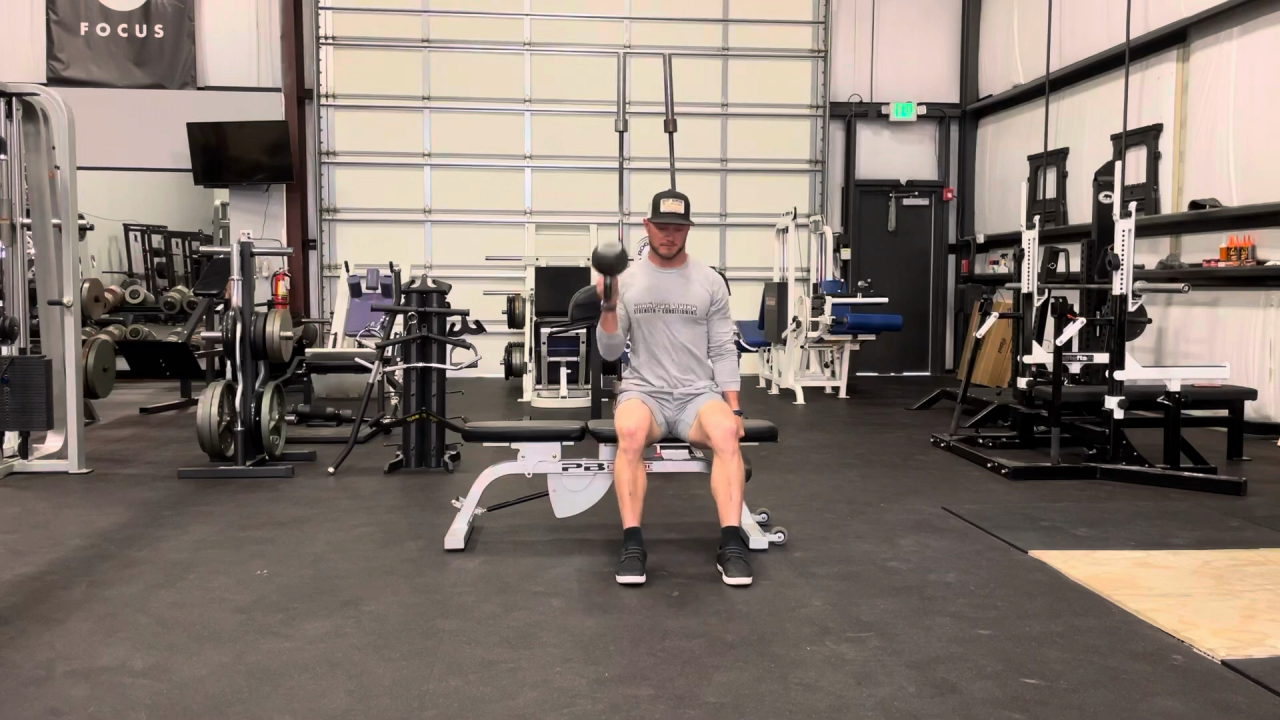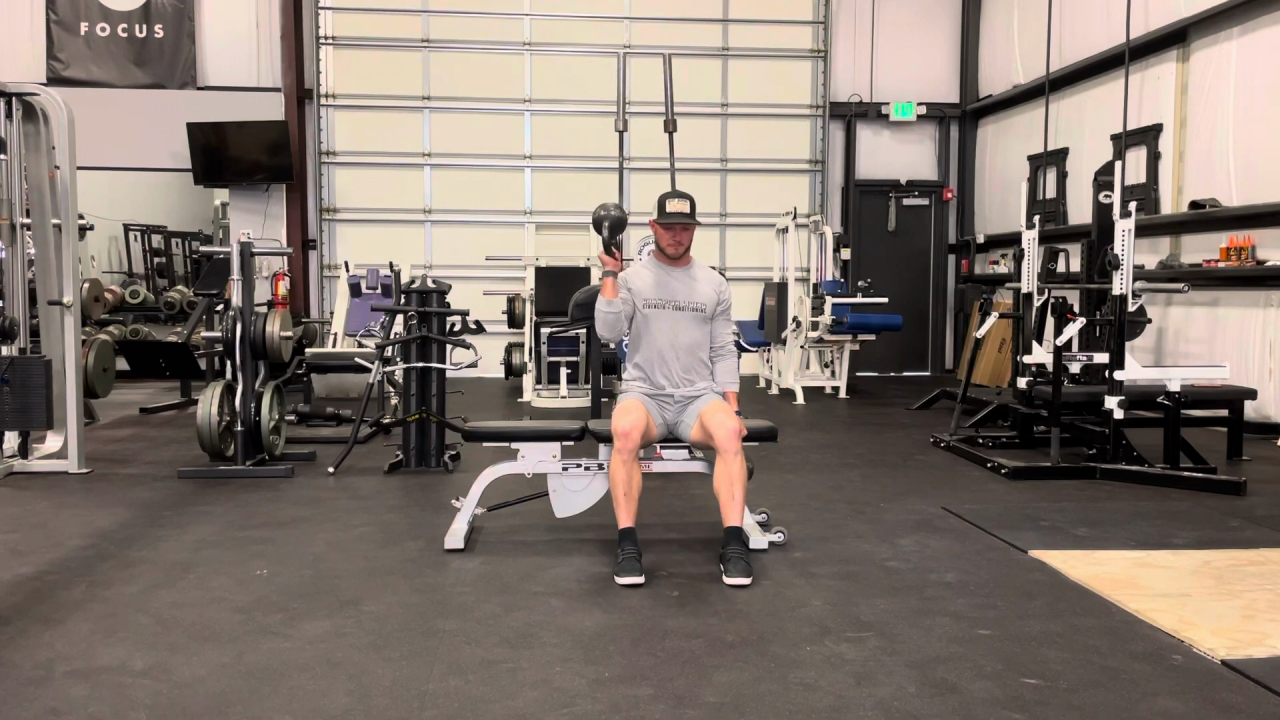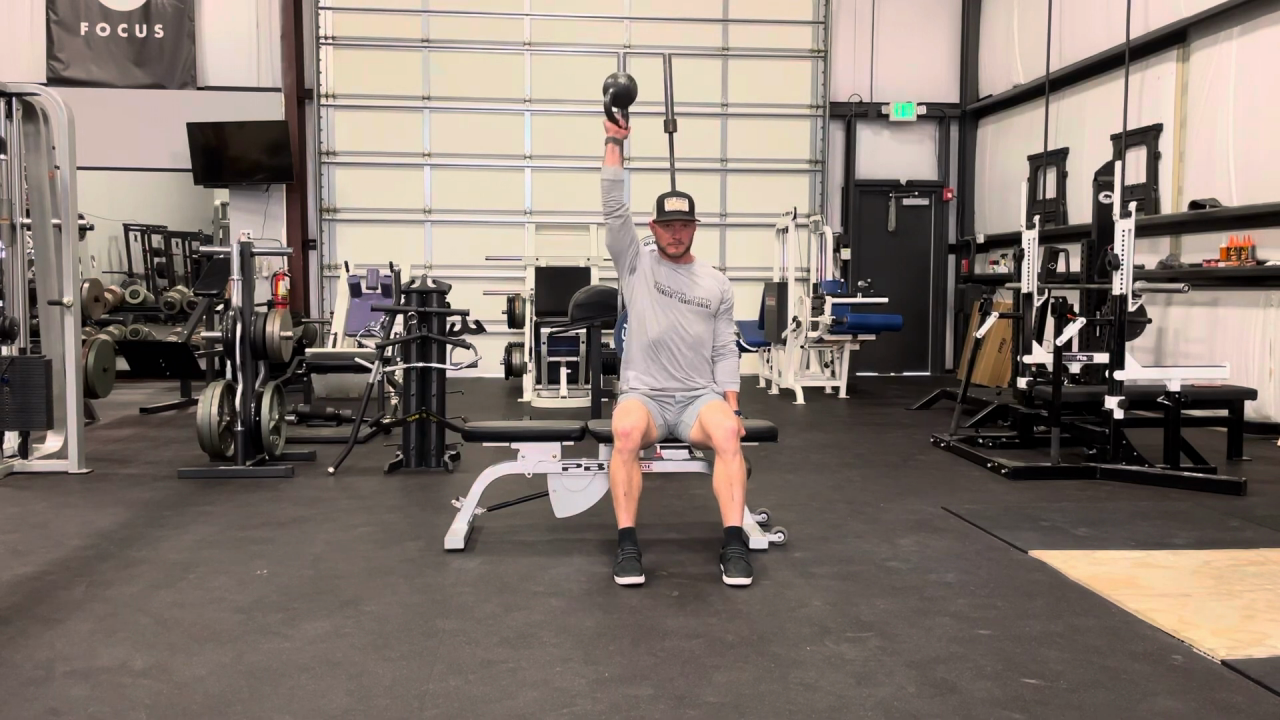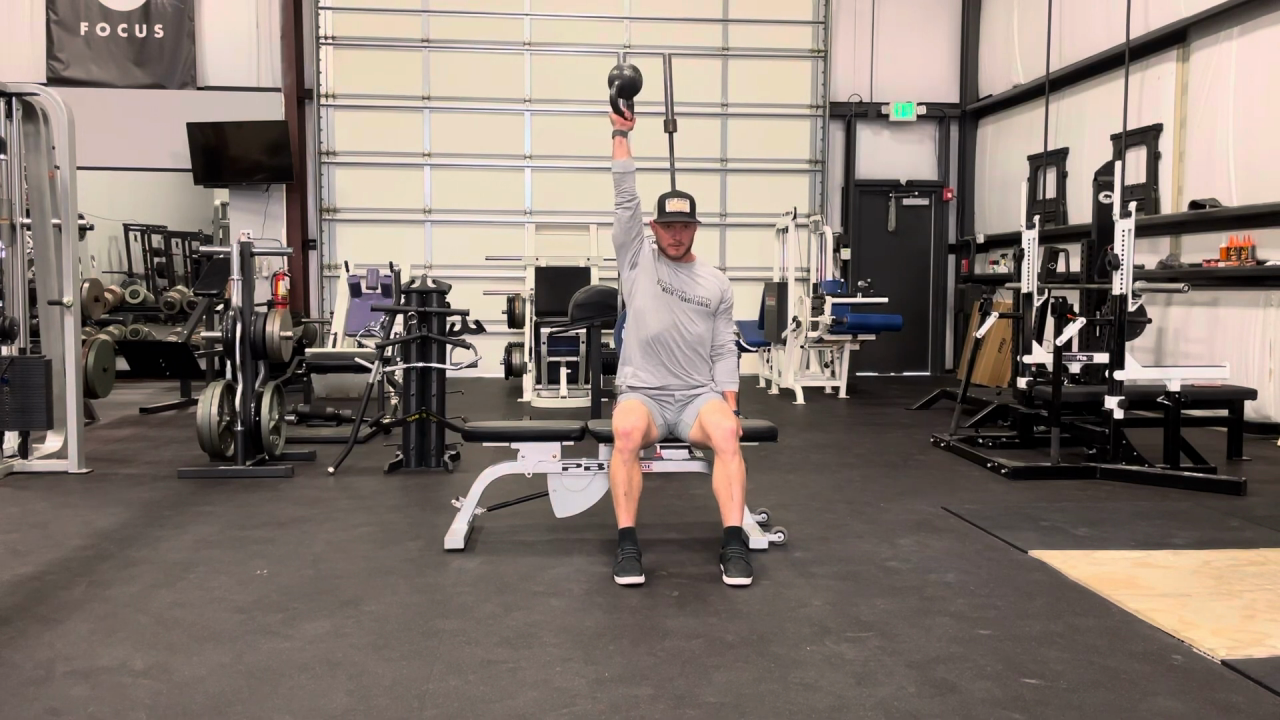
dt=1s
person 1, frame 1
left shoulder: (710, 282)
right shoulder: (628, 280)
left elbow: (723, 350)
right elbow: (611, 352)
left wrist: (734, 407)
right wrist: (608, 308)
left hip: (698, 394)
right hip: (644, 391)
left knee: (726, 434)
right knee: (631, 432)
left ankle: (731, 543)
right ankle: (632, 543)
person 1, frame 2
left shoulder: (714, 284)
right shoulder: (632, 278)
left elbow: (723, 351)
right elbow: (608, 331)
left wrist: (733, 408)
right wrist: (610, 273)
left hip: (699, 395)
right hip: (644, 393)
left knee: (729, 433)
right knee: (625, 431)
left ankle: (734, 544)
right ankle: (627, 543)
person 1, frame 3
left shoulder: (717, 284)
right shoulder: (636, 263)
left elbow: (725, 351)
right elbow: (613, 206)
left wrist: (732, 407)
right wrist: (613, 141)
left hip: (698, 396)
right hip: (644, 393)
left knee: (727, 435)
right knee: (626, 432)
left ankle: (733, 544)
right ankle: (627, 543)
person 1, frame 4
left shoulder: (716, 283)
right shoulder: (637, 259)
left elbow: (724, 350)
right elbow: (625, 197)
left wrist: (731, 406)
right wrist: (621, 133)
left hip: (698, 394)
right hip: (642, 392)
left knee: (726, 434)
right knee: (627, 432)
left ankle: (733, 544)
right ankle: (627, 544)
